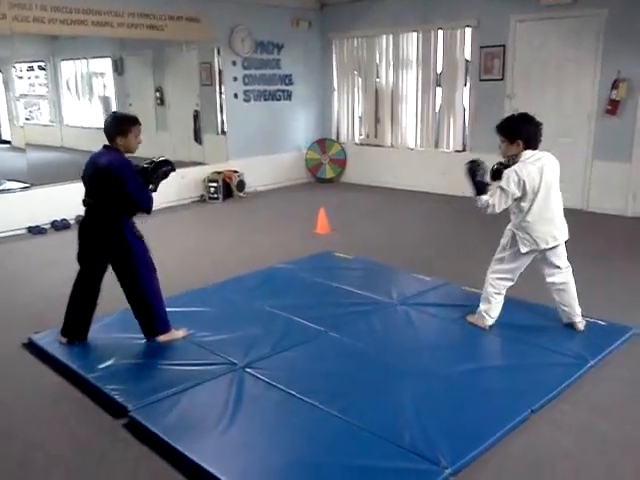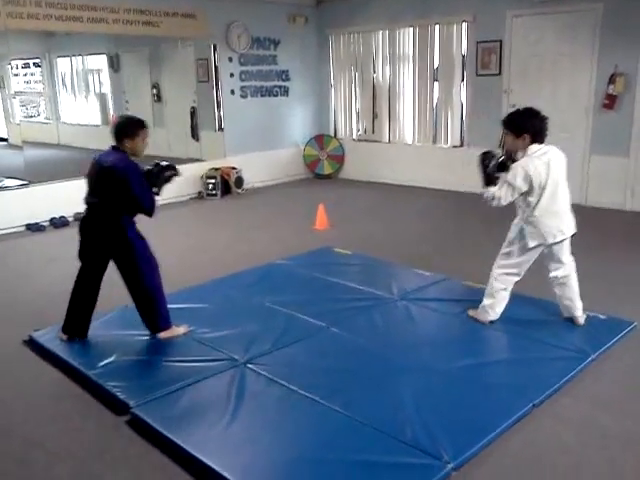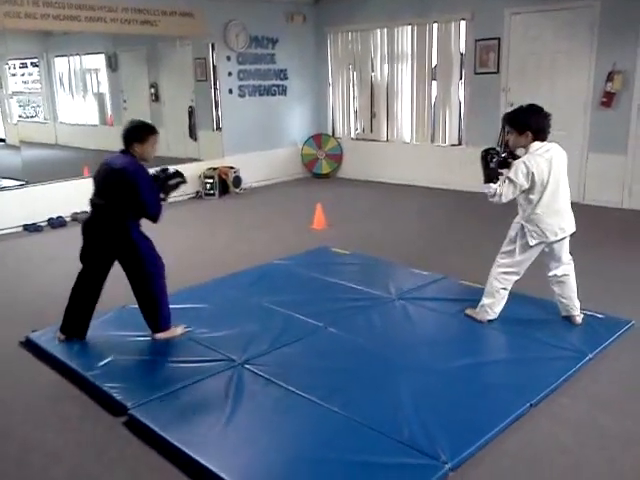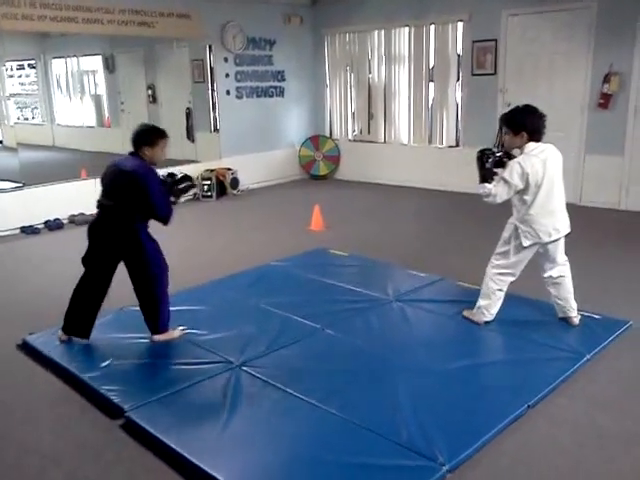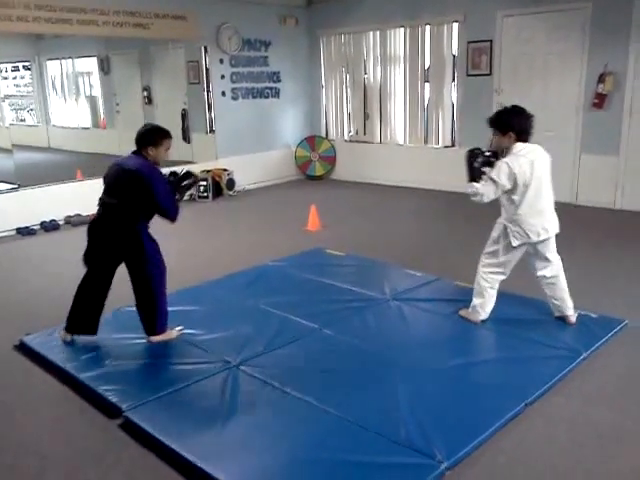
dt=0.1s
person 1, frame 1
left shoulder: (95, 160)
right shoulder: (121, 165)
right elbow: (144, 204)
left wrist: (141, 179)
right wrist: (151, 183)
left hip: (92, 227)
right hip: (115, 230)
left knee: (87, 279)
right knee: (141, 277)
left ankle: (70, 332)
right ankle: (160, 330)
person 1, frame 2
left shoulder: (101, 160)
right shoulder: (127, 166)
right elbow: (146, 205)
left wrist: (144, 181)
right wrist: (153, 185)
left hip: (92, 225)
right hip: (116, 228)
left knee: (88, 277)
right knee: (145, 273)
left ankle: (71, 329)
right ankle: (161, 326)
person 1, frame 3
left shoulder: (109, 163)
right shoulder: (136, 171)
right elbow: (153, 213)
left wrist: (151, 186)
right wrist: (160, 193)
left hip: (96, 227)
right hip: (122, 231)
left knee: (89, 278)
right knee: (151, 272)
left ankle: (69, 329)
right ankle: (161, 327)
person 1, frame 4
left shoulder: (116, 166)
right shoulder: (146, 173)
right elbow: (163, 215)
left wrist: (162, 188)
right wrist: (170, 194)
left hip: (102, 228)
right hip: (129, 232)
left knee: (93, 278)
right knee: (155, 274)
left ankle: (69, 329)
right ankle: (160, 329)
person 1, frame 5
left shoulder: (119, 165)
right shoulder: (150, 172)
right elbow: (170, 213)
left wrist: (166, 187)
right wrist: (175, 192)
left hip: (102, 227)
right hip: (129, 231)
left knee: (96, 277)
right knee: (152, 275)
left ankle: (72, 328)
right ankle: (157, 330)
person 2, frame 1
left shoulder: (515, 173)
right shoulder: (551, 160)
left elbow: (492, 205)
left wrist: (479, 182)
left hip: (525, 235)
right hip: (553, 231)
left knee: (499, 274)
right knee: (560, 275)
left ankle: (484, 316)
right ankle: (575, 318)
person 2, frame 2
left shoulder: (523, 167)
right shoulder: (557, 155)
left elbow: (498, 198)
left hip: (532, 230)
right hip: (560, 225)
left knee: (505, 269)
right knee: (563, 269)
left ankle: (487, 312)
right ankle: (575, 313)
person 2, frame 3
left shoulder: (525, 164)
right shoulder: (558, 152)
left elbow: (499, 195)
left wrist: (490, 172)
left hip: (533, 228)
right hip: (560, 224)
left knee: (505, 268)
right knee: (562, 268)
left ankle: (486, 311)
right ankle: (573, 312)
person 2, frame 4
left shoulder: (519, 164)
right shoulder: (553, 153)
left elbow: (493, 195)
left hip: (527, 228)
right hip: (554, 225)
left knee: (500, 268)
right knee: (557, 268)
left ankle: (482, 312)
right ankle: (570, 313)
person 2, frame 5
left shoulder: (507, 165)
right shoulder: (541, 154)
left elbow: (481, 194)
left hip: (516, 228)
right hip: (543, 224)
left knee: (491, 267)
right knee: (550, 268)
left ankle: (477, 311)
right ankle: (567, 312)
